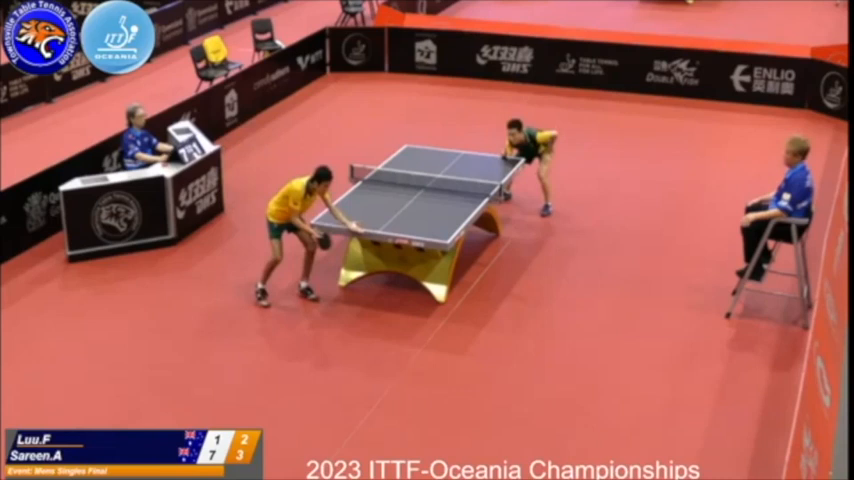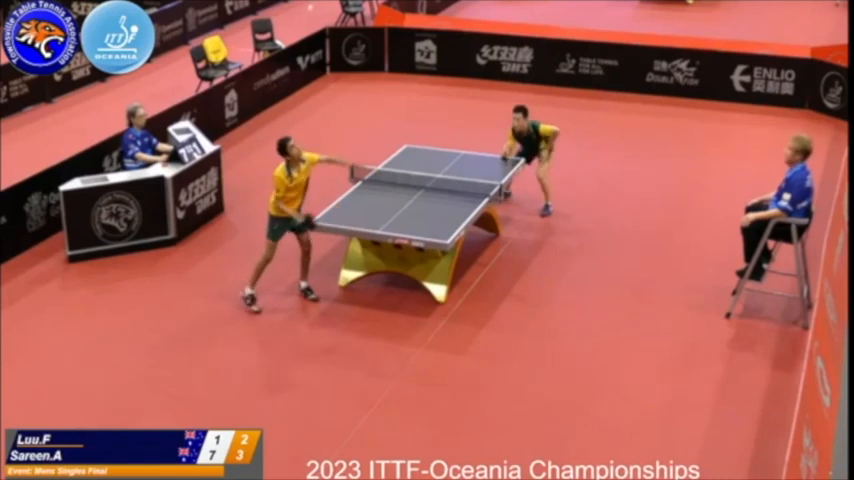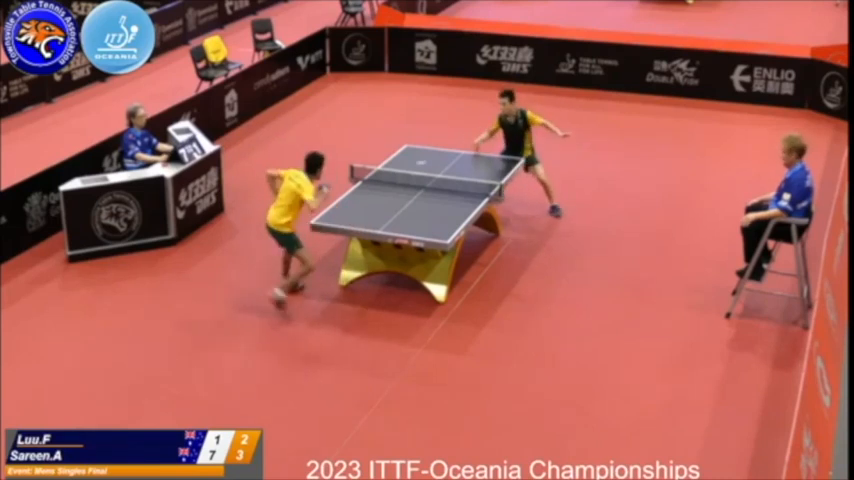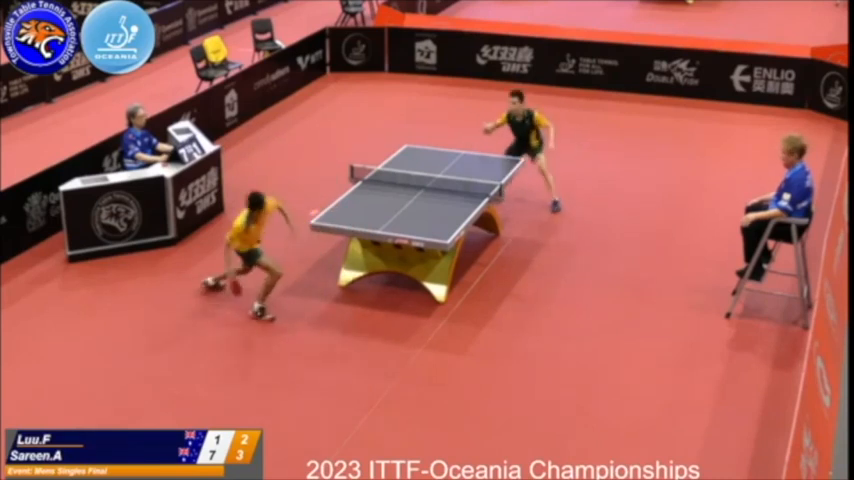
dt=1s
person 1, frame 1
left shoulder: (319, 187)
right shoulder: (297, 189)
left elbow: (331, 207)
right elbow: (295, 218)
left wrist: (349, 224)
right wrist: (312, 232)
left hip: (294, 217)
right hip: (276, 217)
left knee: (311, 247)
right knee: (277, 257)
left ankle: (303, 285)
right ankle: (260, 288)
person 1, frame 2
left shoulder: (307, 159)
right shoulder: (280, 174)
left elbow: (325, 159)
right elbow: (278, 202)
left wrist: (343, 163)
right wrist: (293, 214)
left hip: (296, 212)
right hip: (279, 215)
left knee: (307, 246)
right knee: (268, 256)
left ankle: (304, 285)
right ankle: (248, 292)
person 1, frame 3
left shoulder: (292, 173)
right shoulder: (307, 186)
left elbow: (269, 174)
right elbow: (313, 207)
right wrist: (323, 194)
left hip: (271, 222)
right hip: (282, 228)
left knee: (289, 248)
right knee: (309, 266)
left ankle: (287, 282)
right ankle: (280, 292)
person 1, frame 4
left shoulder: (266, 204)
right shoulder: (240, 226)
left elbow: (279, 206)
right elbow: (228, 246)
left wrist: (289, 223)
right wrist: (229, 270)
left hip: (251, 244)
right hip: (244, 249)
left knee: (246, 269)
right knee: (276, 273)
left ankle: (212, 281)
right ankle: (258, 306)
person 2, frame 1
left shoulder: (798, 178)
right shoulder: (797, 171)
left elbow: (784, 211)
right elbow: (781, 193)
left wrist: (755, 216)
right wrist: (760, 199)
right hip: (789, 213)
left knee: (749, 226)
right knee: (751, 209)
left ankle: (756, 267)
right ankle: (763, 256)
person 2, frame 2
left shoulder: (798, 177)
right shoulder: (798, 170)
left elbow: (784, 211)
right elbow: (781, 193)
left wrist: (755, 216)
right wrist: (760, 199)
right hip: (789, 212)
left knee: (749, 226)
right knee: (751, 209)
left ankle: (757, 267)
right ankle: (764, 257)
person 2, frame 3
left shoulder: (797, 178)
right shoulder: (798, 170)
left elbow: (784, 211)
right elbow: (781, 194)
left wrist: (755, 216)
right wrist: (760, 199)
right hip: (790, 213)
left knee: (750, 226)
right knee: (751, 209)
left ankle: (756, 267)
right ankle: (764, 256)
person 2, frame 4
left shoulder: (797, 178)
right shoulder: (799, 170)
left elbow: (784, 211)
right elbow: (782, 194)
left wrist: (755, 216)
right wrist: (760, 199)
right hip: (791, 214)
left knee: (749, 226)
right knee: (751, 208)
left ankle: (756, 268)
right ankle: (764, 256)
person 3, frame 1
left shoulder: (535, 136)
right shoulder: (511, 140)
left elbow: (555, 134)
right elbow: (508, 156)
left wrist: (549, 150)
right wrist: (505, 154)
left hip: (543, 149)
right hip: (527, 149)
left knee: (541, 174)
left ankle: (548, 204)
right ankle: (506, 192)
person 3, frame 2
left shoulder: (537, 128)
right shoulder: (514, 130)
left elbow: (556, 131)
right elbow: (509, 149)
left wrist: (547, 148)
right wrist: (506, 152)
left hip: (542, 149)
right hip: (527, 148)
left knee: (540, 175)
left ankle: (548, 204)
right ankle: (506, 191)
person 3, frame 3
left shoulder: (526, 115)
right shoulder: (501, 118)
left elbow: (544, 123)
right elbow: (490, 133)
left wrist: (558, 132)
right wrist: (479, 140)
left hip: (526, 153)
right hip: (509, 153)
left knee: (542, 178)
left ankle: (553, 205)
person 3, frame 4
left shoulder: (533, 115)
right shoulder: (508, 115)
left elbow: (549, 126)
right elbow: (495, 125)
left wrist: (551, 141)
right wrist: (488, 127)
left hip: (534, 144)
right hip: (519, 144)
left knee: (542, 168)
left ankle: (555, 200)
